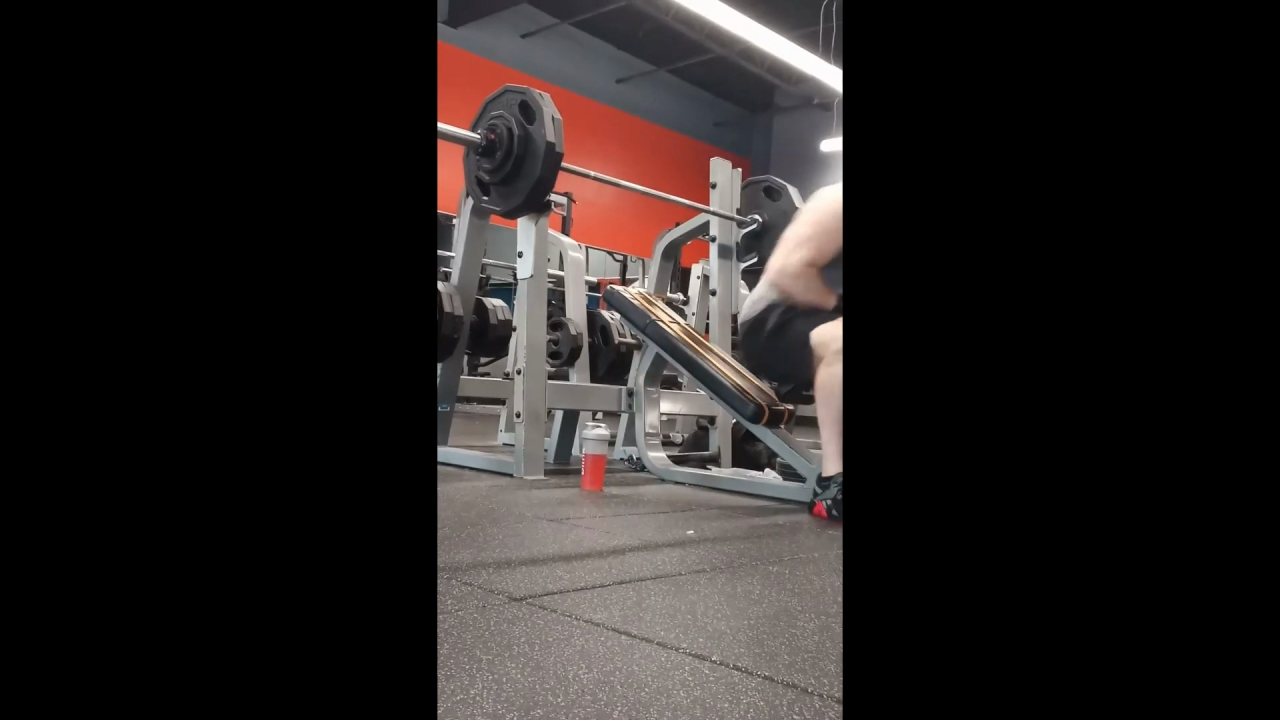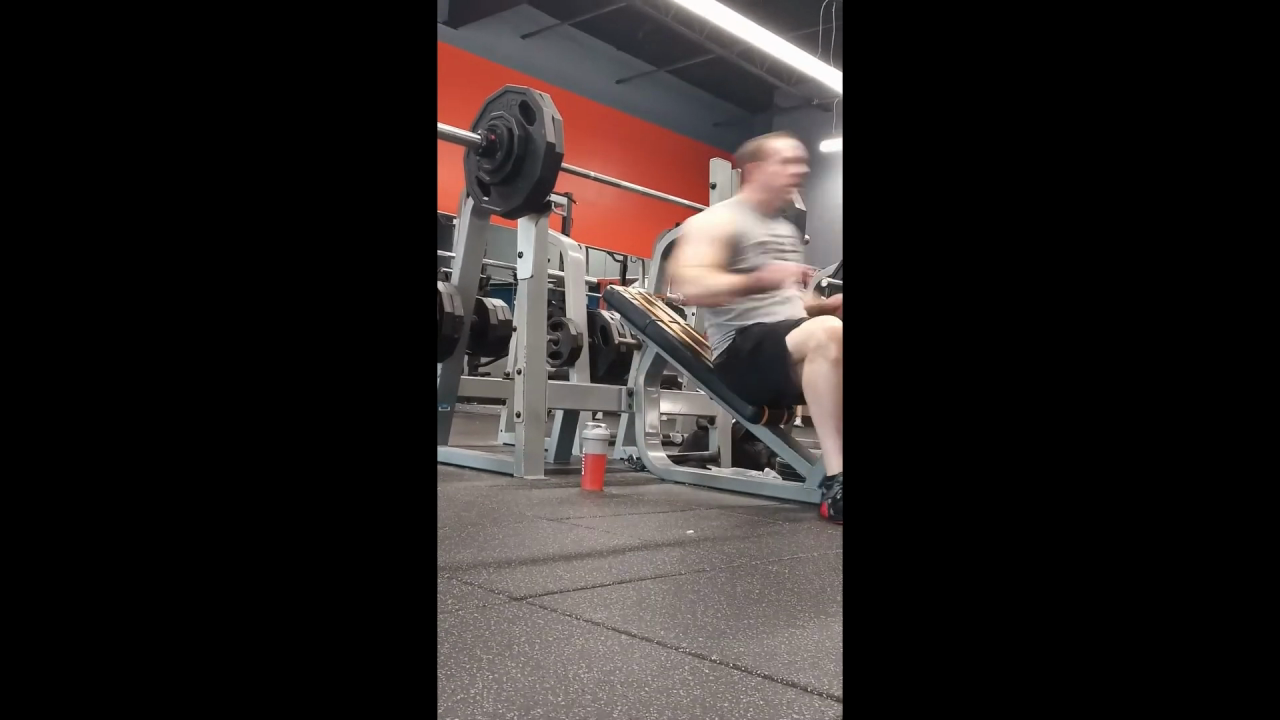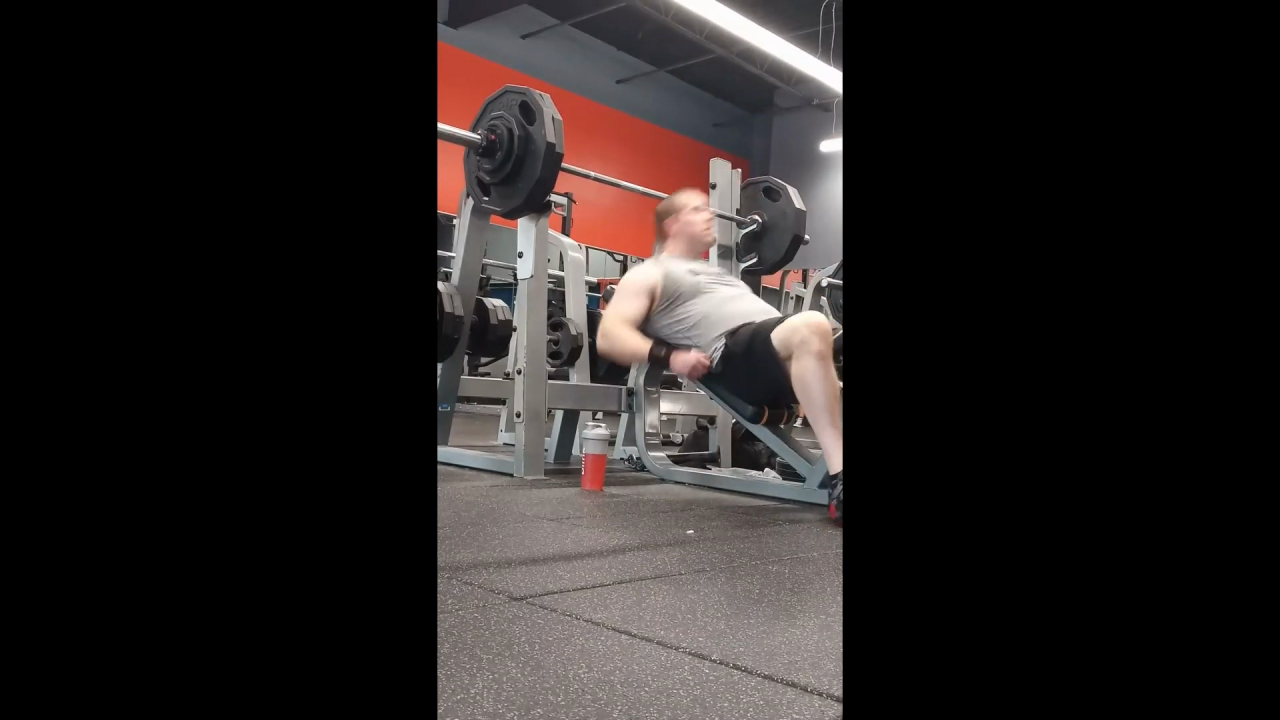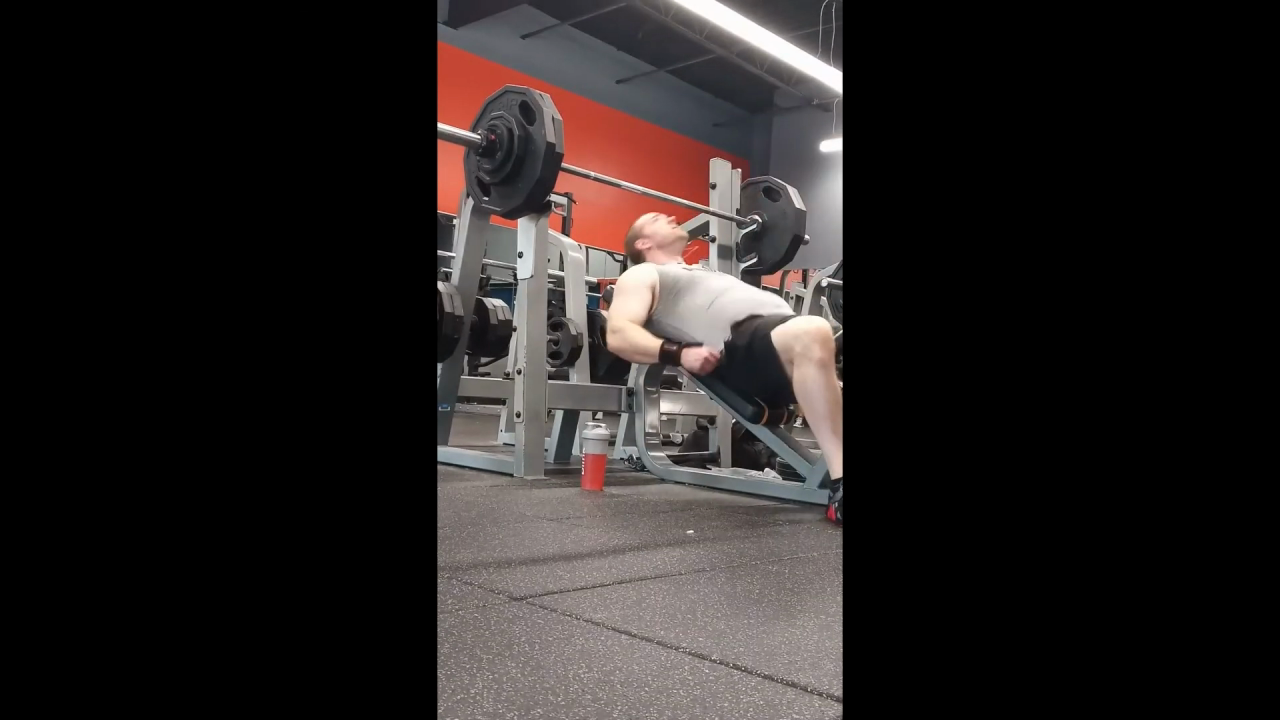
dt=0.4s
person 1, frame 1
right shoulder: (838, 203)
right elbow: (788, 269)
right wrist: (838, 308)
right hip: (774, 321)
right knee: (840, 340)
right ankle: (831, 485)
person 1, frame 2
left shoulder: (786, 230)
right shoulder: (718, 221)
right elbow: (689, 284)
left wrist: (832, 304)
right wrist: (759, 280)
left hip: (797, 342)
right hip: (744, 347)
right knee: (827, 333)
right ankle: (835, 484)
person 1, frame 3
left shoulder: (712, 272)
right shoulder: (653, 274)
right elbow: (609, 337)
right wrist: (668, 356)
left hip: (781, 348)
right hip: (737, 352)
right knee: (811, 327)
right ankle: (839, 482)
person 1, frame 4
left shoulder: (703, 273)
right shoulder: (644, 275)
right elbow: (618, 335)
right wrist: (679, 353)
left hip: (785, 334)
right hip: (744, 344)
right knee: (812, 333)
right ankle: (840, 486)
